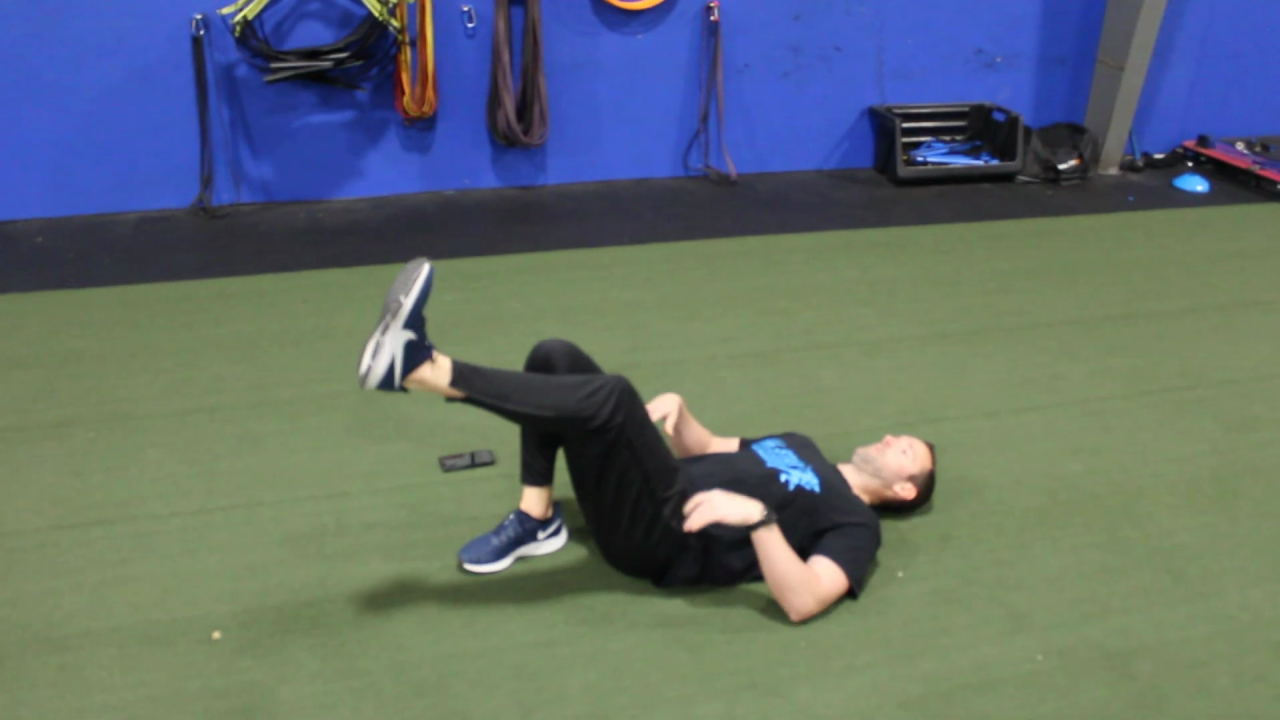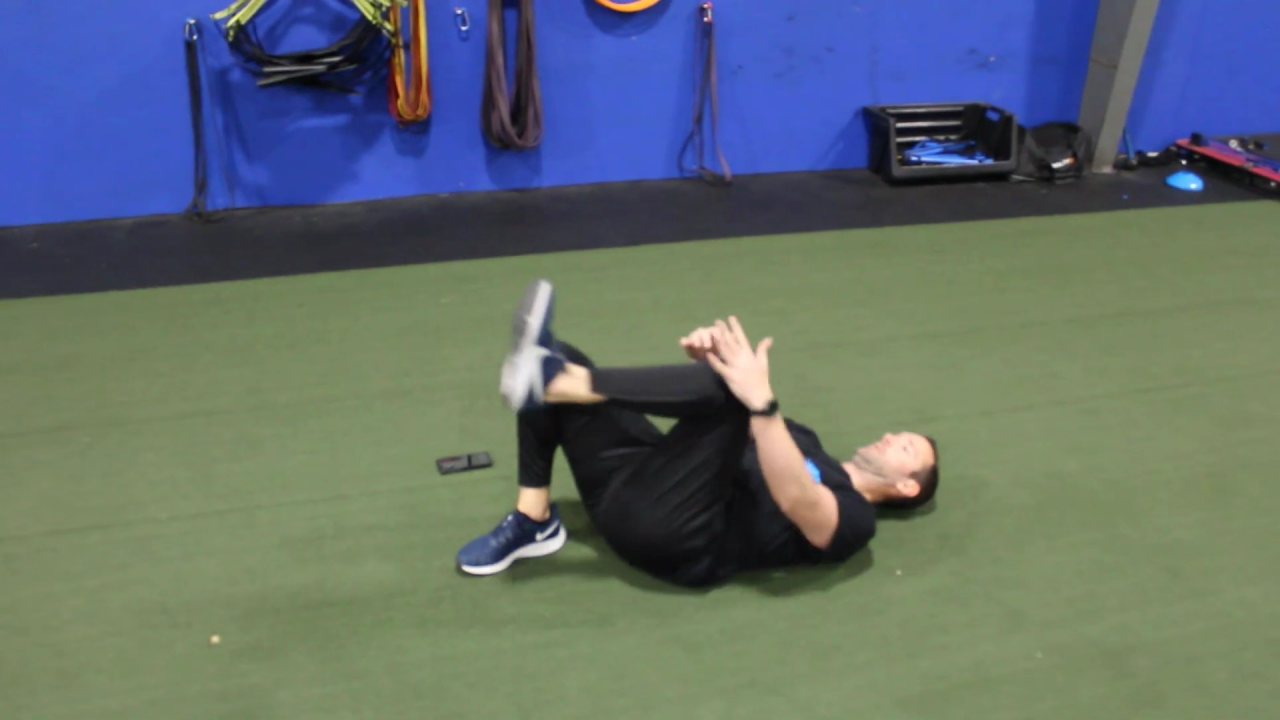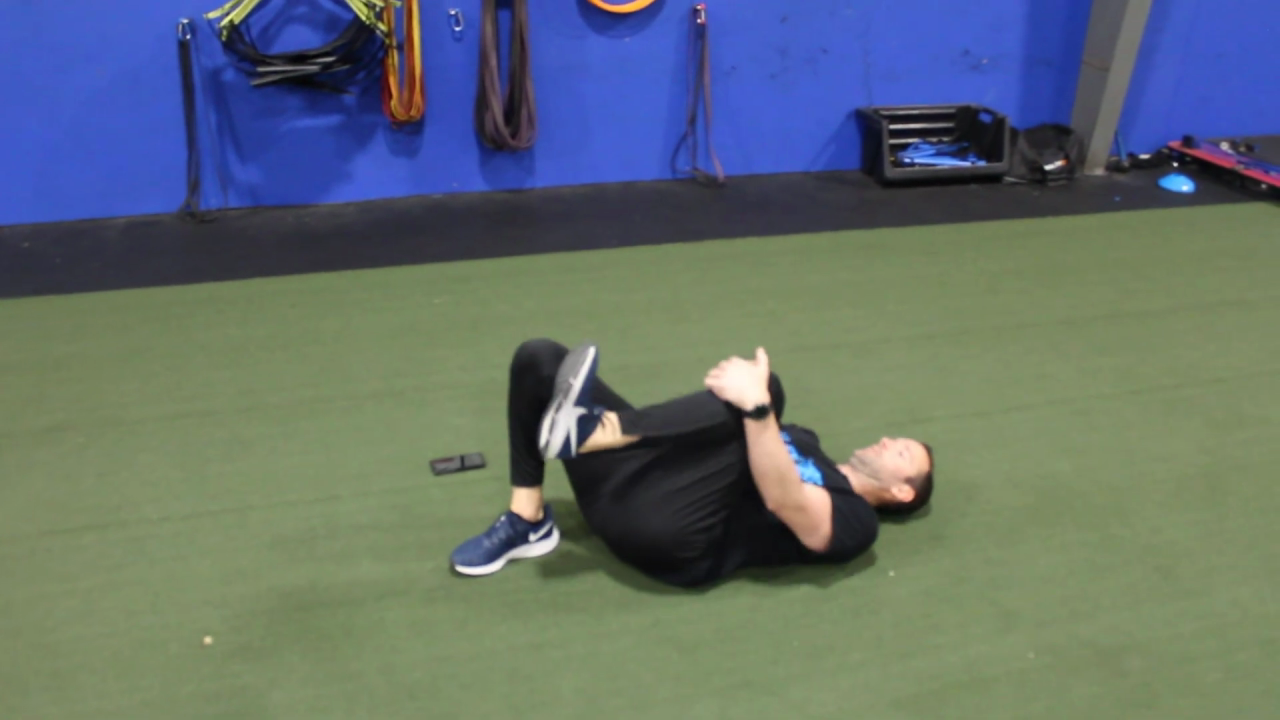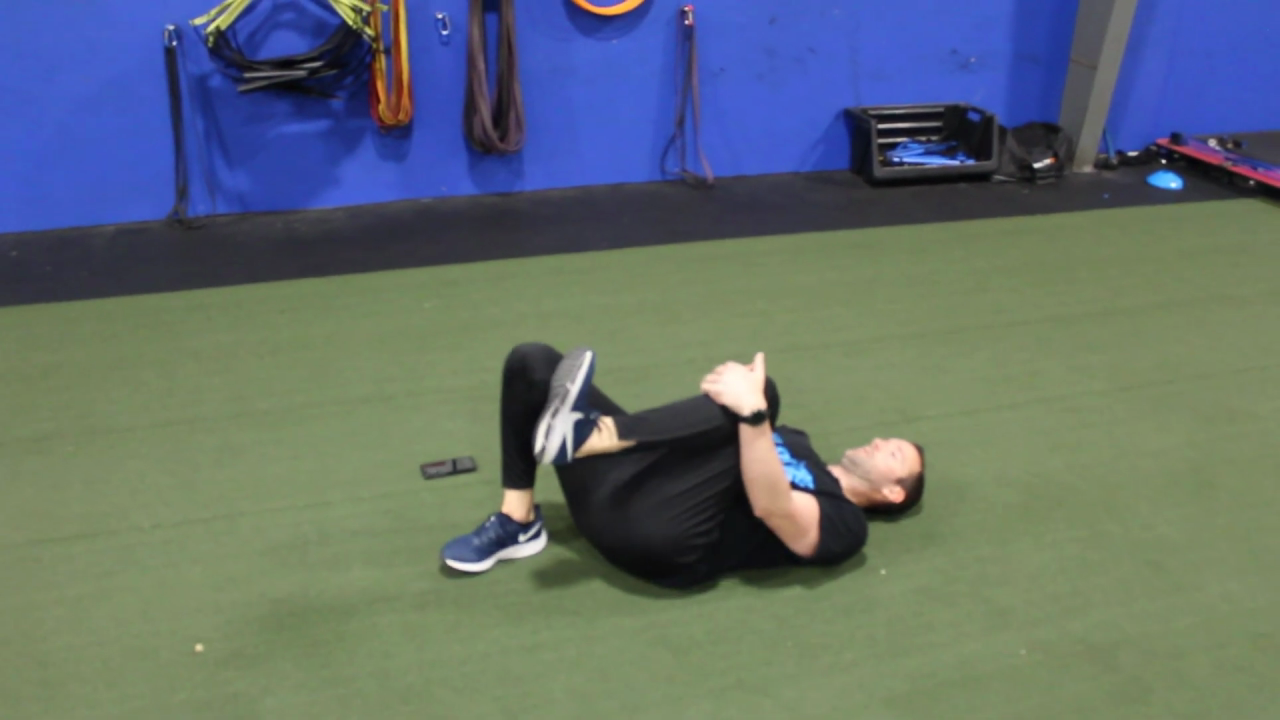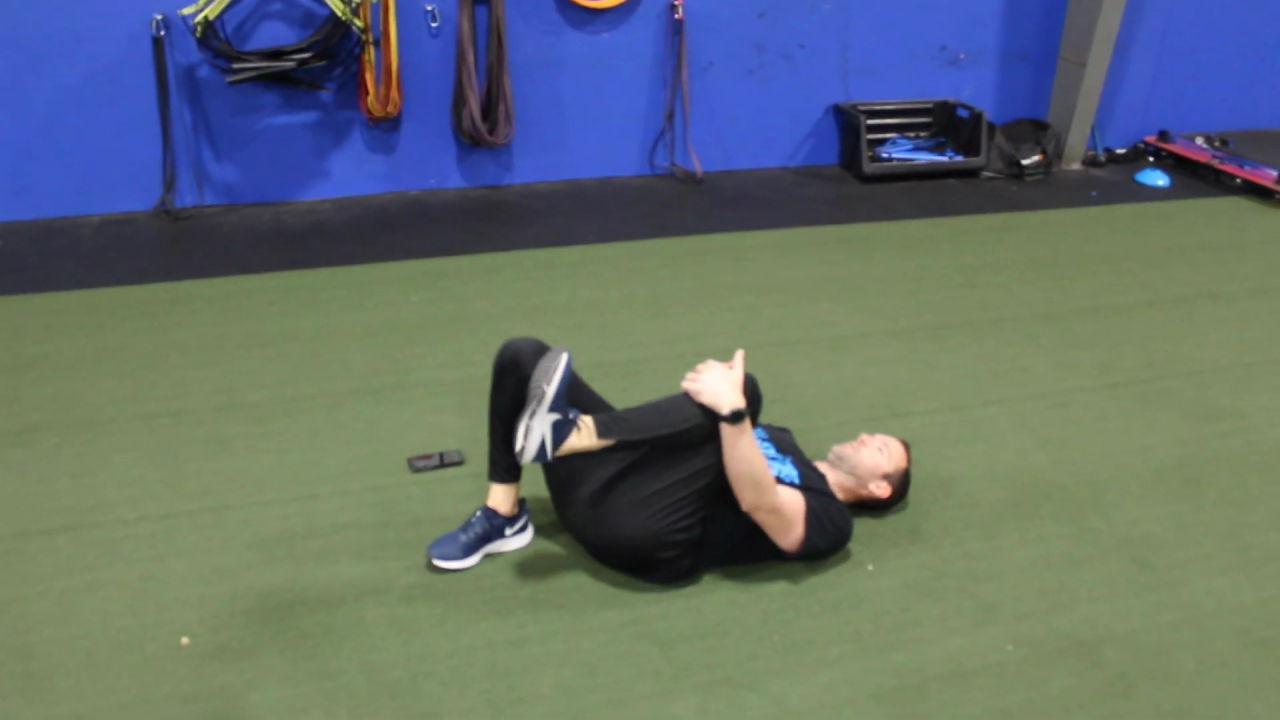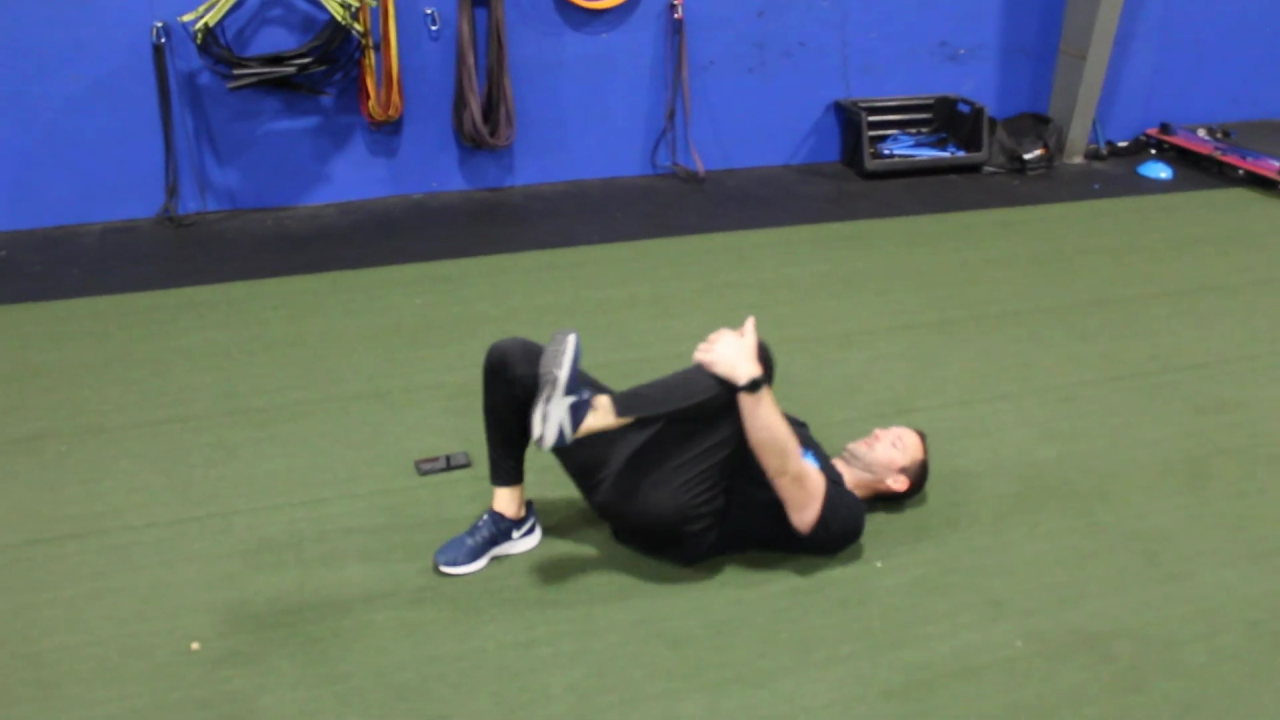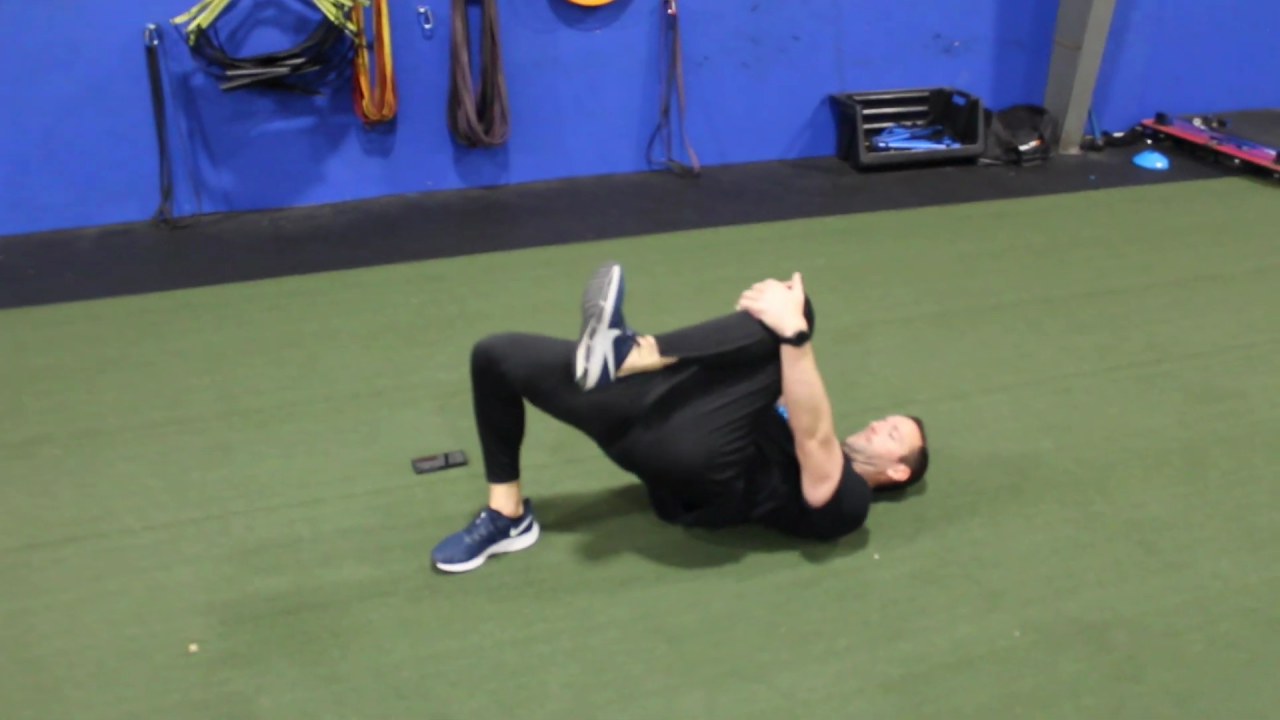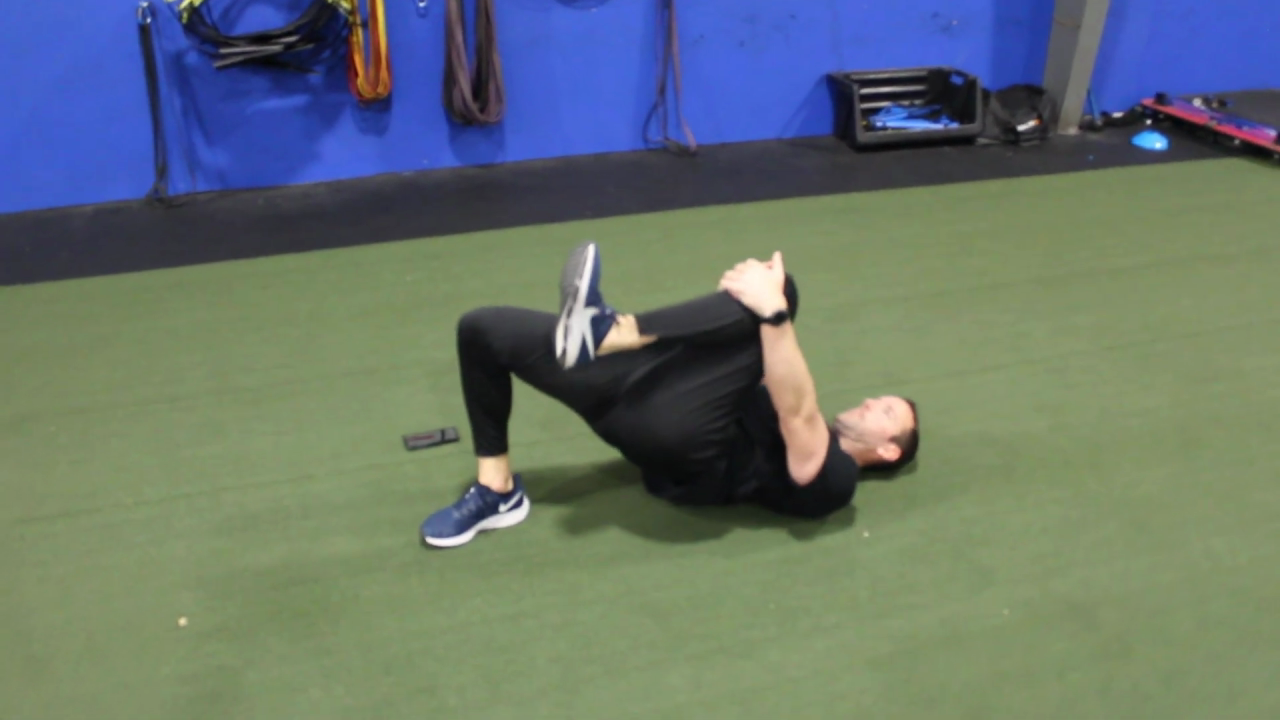
dt=0.4s
person 1, frame 1
left shoulder: (854, 525)
right shoulder: (800, 446)
left elbow: (802, 601)
right elbow: (705, 449)
left wrist: (755, 515)
right wrist: (678, 410)
left hip: (662, 534)
right hip: (654, 491)
left knee: (609, 397)
right knee: (555, 357)
left ankle: (419, 369)
right ankle: (535, 520)
person 1, frame 2
left shoulder: (854, 519)
right shoulder: (807, 444)
left elbow: (793, 496)
left wrist: (758, 399)
right wrist: (713, 356)
left hip: (672, 535)
right hip: (631, 487)
left knee: (719, 388)
right knee: (561, 364)
left ankle: (550, 381)
right ankle: (532, 520)
person 1, frame 3
left shoulder: (854, 522)
right shoulder: (805, 445)
left elbow: (782, 500)
left wrist: (755, 403)
right wrist: (737, 390)
left hip: (668, 530)
right hip: (632, 486)
left knee: (762, 395)
right knee: (539, 358)
left ankle: (594, 431)
right ankle: (525, 522)
person 1, frame 4
left shoulder: (844, 525)
right shoulder: (796, 445)
left elbow: (770, 508)
left wrist: (752, 409)
right wrist: (733, 393)
left hip: (659, 534)
right hip: (624, 486)
left knee: (758, 403)
right knee: (532, 361)
left ankle: (589, 436)
right ankle: (515, 523)
person 1, frame 5
left shoulder: (829, 521)
right shoulder: (781, 444)
left elbow: (757, 502)
left wrist: (731, 408)
right wrist: (714, 391)
left hip: (644, 531)
right hip: (608, 480)
left knee: (741, 394)
right knee: (523, 356)
left ankle: (569, 434)
right ankle: (501, 518)
person 1, frame 6
left shoulder: (842, 514)
right shoulder: (797, 438)
left elbow: (781, 471)
left wrist: (748, 377)
right wrist: (730, 363)
left hip: (668, 507)
right hip: (632, 461)
left knee: (751, 368)
right knee: (511, 357)
left ankle: (584, 417)
right ankle: (508, 519)
person 1, frame 7
left shoulder: (847, 499)
right shoulder: (815, 454)
left elbow: (813, 436)
left wrist: (793, 333)
right wrist: (758, 321)
left hip: (696, 451)
right hip: (656, 414)
left knee: (789, 322)
right knee: (496, 356)
left ankle: (626, 354)
right ankle: (507, 517)
person 1, frame 8
left shoulder: (832, 477)
right shoulder: (796, 430)
left elbow: (798, 414)
left wrist: (772, 312)
right wrist: (749, 298)
left hip: (680, 427)
right hip: (640, 391)
left knee: (776, 298)
right knee: (482, 328)
left ankle: (607, 334)
right ankle: (496, 492)
